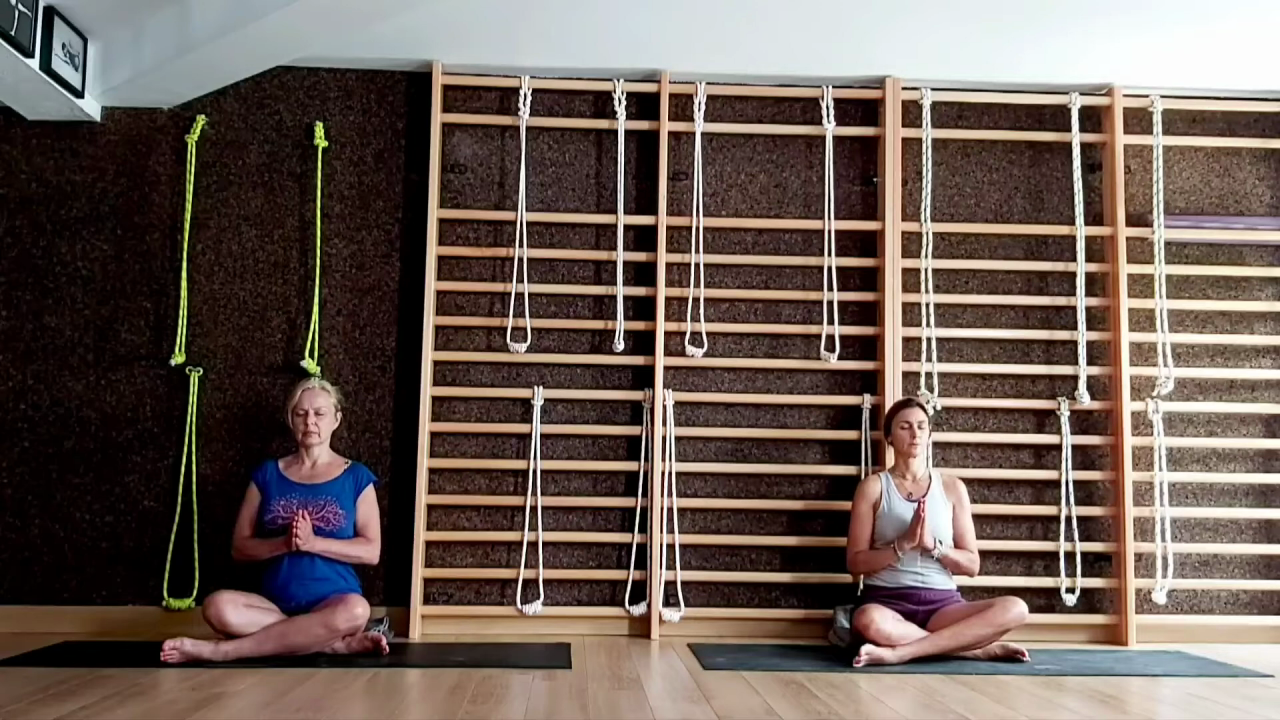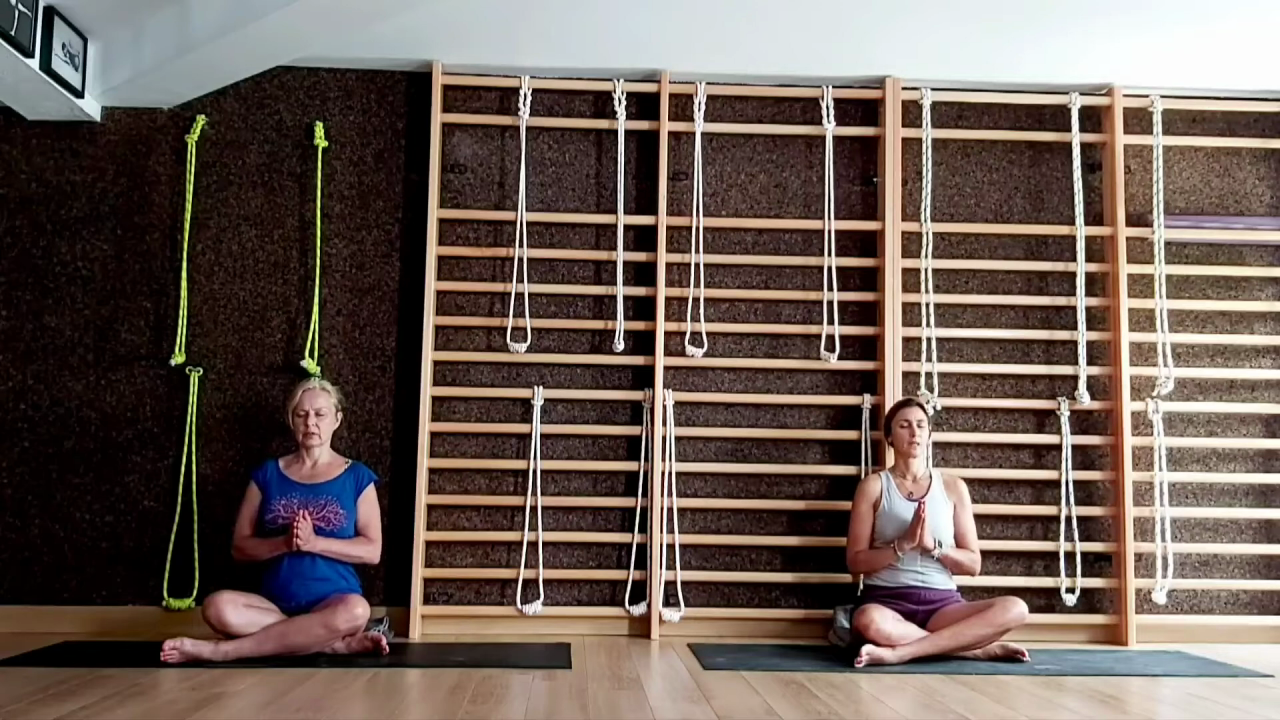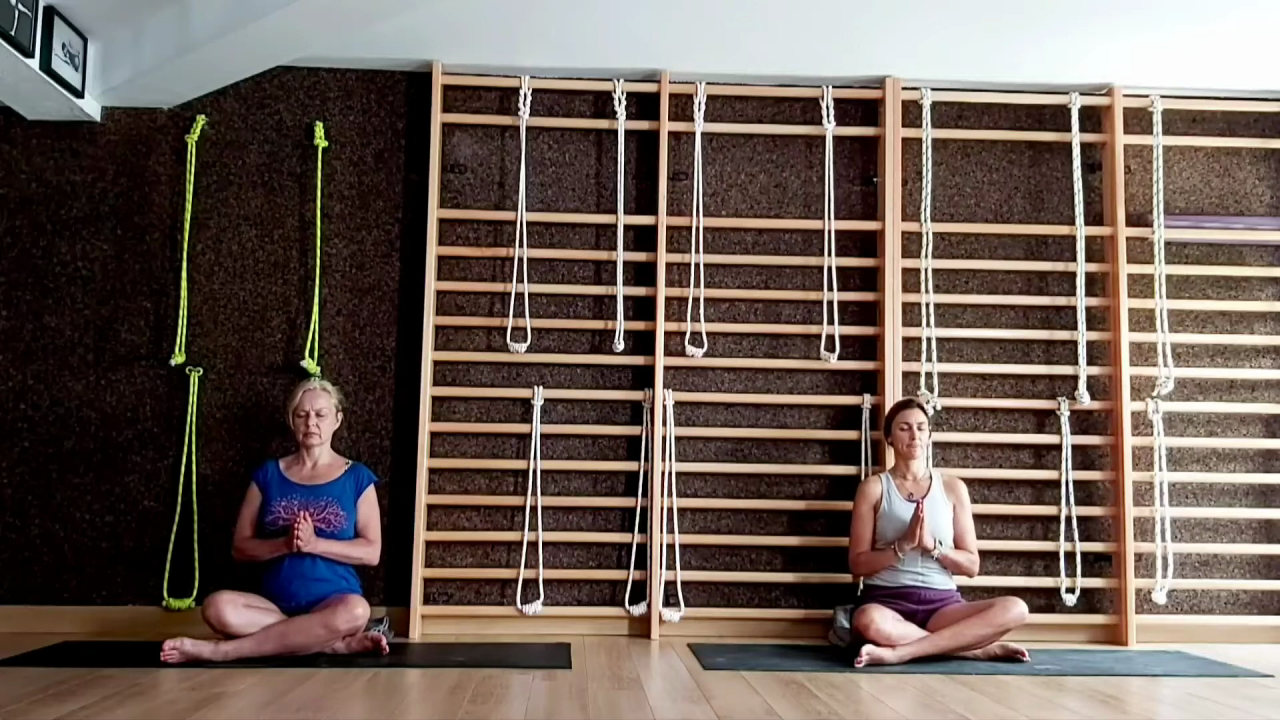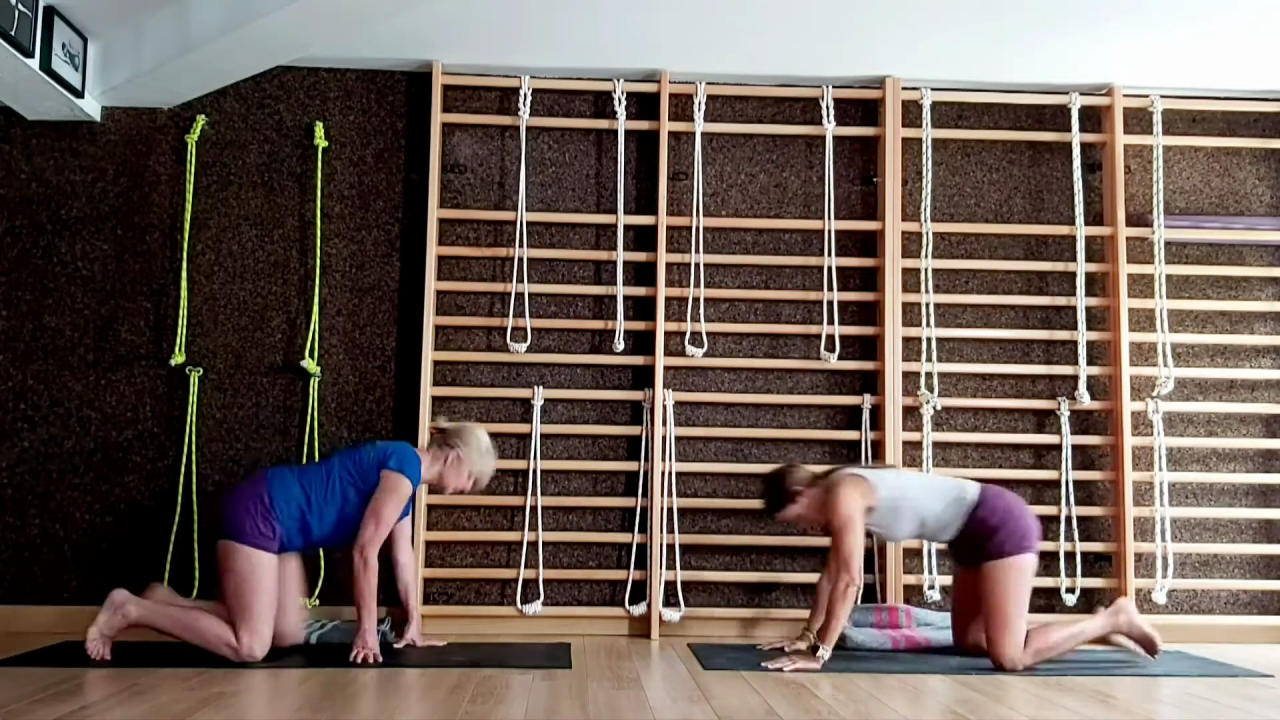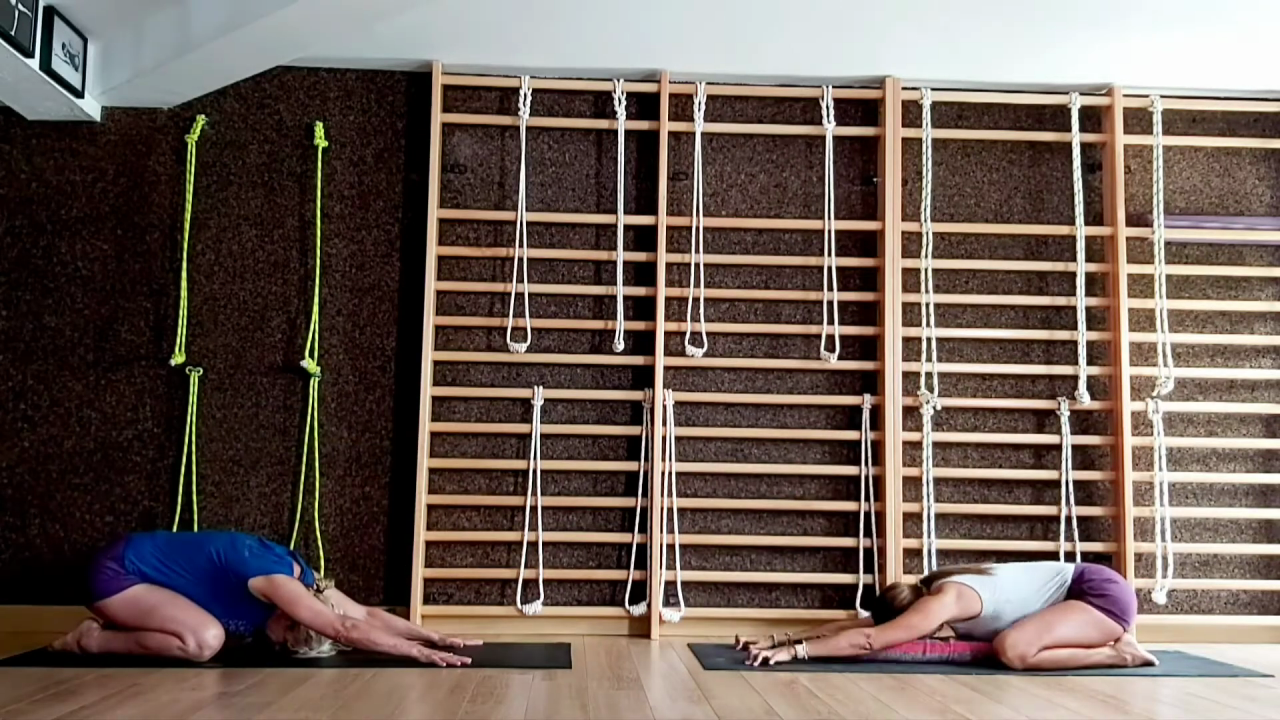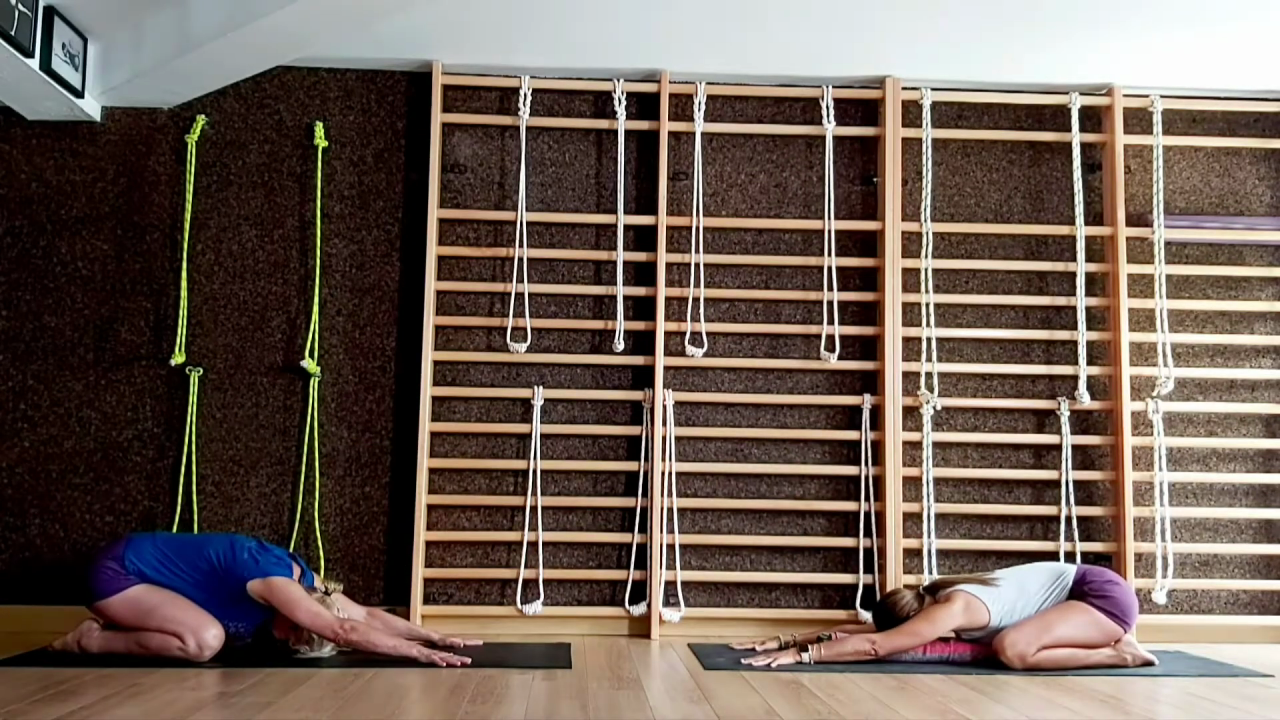
dt=0.5s
person 1, frame 1
left shoulder: (357, 477)
right shoulder: (267, 475)
left elbow: (371, 551)
right elbow: (240, 547)
left wrist: (313, 543)
right wrist: (284, 543)
left hip: (334, 601)
right hip: (274, 602)
left knee: (355, 610)
right knee: (218, 606)
left ankle: (223, 650)
right ankle: (335, 642)
person 1, frame 2
left shoulder: (357, 477)
right shoulder: (267, 474)
left elbow: (371, 550)
right elbow: (241, 547)
left wrist: (314, 542)
right wrist: (284, 543)
left hip: (334, 601)
right hip: (274, 602)
left knee: (354, 611)
right knee: (218, 607)
left ankle: (222, 650)
right ankle: (336, 642)
person 1, frame 3
left shoulder: (358, 478)
right shoulder: (268, 475)
left elbow: (371, 551)
right elbow: (240, 547)
left wrist: (314, 544)
right wrist: (284, 544)
left hip: (333, 602)
right hip: (274, 603)
left knee: (355, 611)
right knee: (218, 607)
left ankle: (220, 650)
right ankle: (337, 642)
person 1, frame 4
left shoulder: (398, 477)
right shoulder: (405, 465)
left elbow: (403, 556)
right elbow: (365, 552)
left wrist: (413, 623)
right wrist: (365, 633)
left hip: (278, 523)
right hip: (261, 511)
left knee: (289, 633)
right knee: (248, 648)
left ankle: (165, 603)
right ankle: (132, 610)
person 1, frame 5
left shoulder: (298, 575)
right shoulder: (273, 577)
left elbow: (367, 613)
right elbow: (345, 629)
left wrist: (435, 637)
right wrist: (421, 651)
left hip: (141, 563)
right hip: (117, 572)
left knee: (230, 630)
right knee: (204, 639)
left ankle: (120, 626)
right ankle: (92, 640)
person 1, frame 6
left shoulder: (299, 576)
right shoulder: (273, 581)
left elbow: (366, 614)
right elbow: (345, 631)
left wrist: (436, 637)
right wrist: (420, 653)
left hip: (140, 562)
right hip: (117, 572)
left knee: (236, 632)
right knee: (205, 641)
left ankle: (119, 627)
right ankle: (93, 640)
person 2, frame 1
left shoulder: (952, 487)
right shoulder: (873, 486)
left elbow: (972, 565)
right elbow: (855, 562)
left wrist: (932, 545)
right wrist: (903, 544)
left hip: (942, 602)
right hip: (886, 600)
left knee: (1015, 609)
right knee: (870, 622)
left ankle: (900, 652)
right ankle: (980, 648)
person 2, frame 2
left shoulder: (953, 487)
right shoulder: (873, 486)
left elbow: (973, 564)
right elbow: (855, 562)
left wrist: (932, 545)
right wrist: (903, 544)
left hip: (942, 602)
right hip: (885, 599)
left knee: (1014, 609)
right knee: (870, 622)
left ankle: (899, 652)
right ankle: (980, 648)
person 2, frame 3
left shoulder: (954, 489)
right shoulder: (873, 487)
left elbow: (971, 566)
right elbow: (857, 564)
left wrist: (933, 545)
right wrist: (904, 545)
left hip: (942, 602)
right hip: (887, 600)
left knee: (1014, 608)
right knee: (870, 622)
left ankle: (899, 652)
right ankle: (980, 648)
person 2, frame 4
left shoulder: (841, 492)
right shoulder: (834, 491)
left elbow: (848, 579)
right elbow: (833, 572)
left wrist: (820, 651)
right wrist: (809, 634)
left hip: (1000, 521)
right hip: (973, 529)
left knee: (1010, 657)
right knee: (968, 640)
left ankle: (1115, 617)
person 2, frame 5
left shoulder: (946, 600)
right shoulder: (931, 593)
left elbow: (871, 640)
right elbow: (857, 626)
left wrist: (796, 649)
right wrist: (784, 639)
left hip: (1104, 592)
right hip: (1082, 586)
left knee: (1014, 649)
left ankle: (1118, 653)
right ankle: (1110, 641)
person 2, frame 6
left shoulder: (952, 610)
right shoulder: (932, 600)
left elbow: (874, 645)
right elbow: (858, 628)
left wrist: (801, 653)
right wrist: (787, 640)
left hip: (1103, 593)
right hip: (1084, 587)
left knee: (1012, 650)
left ankle: (1119, 654)
right ankle: (1110, 642)
